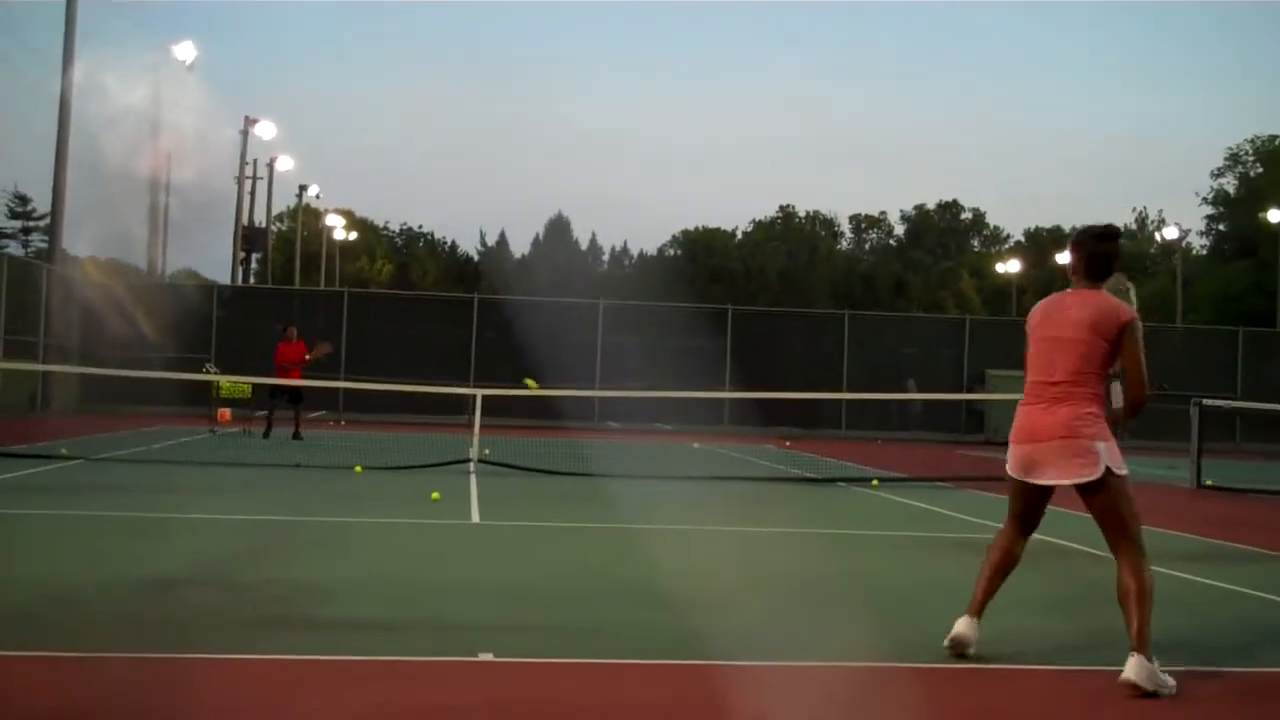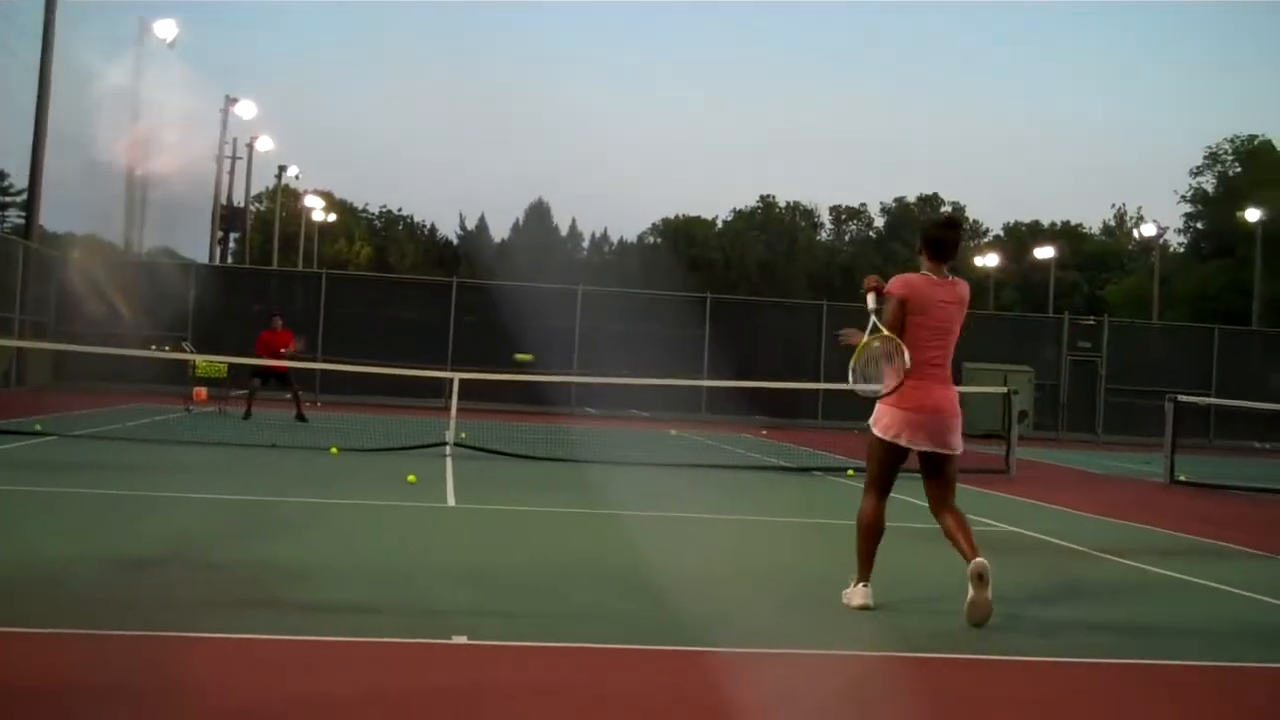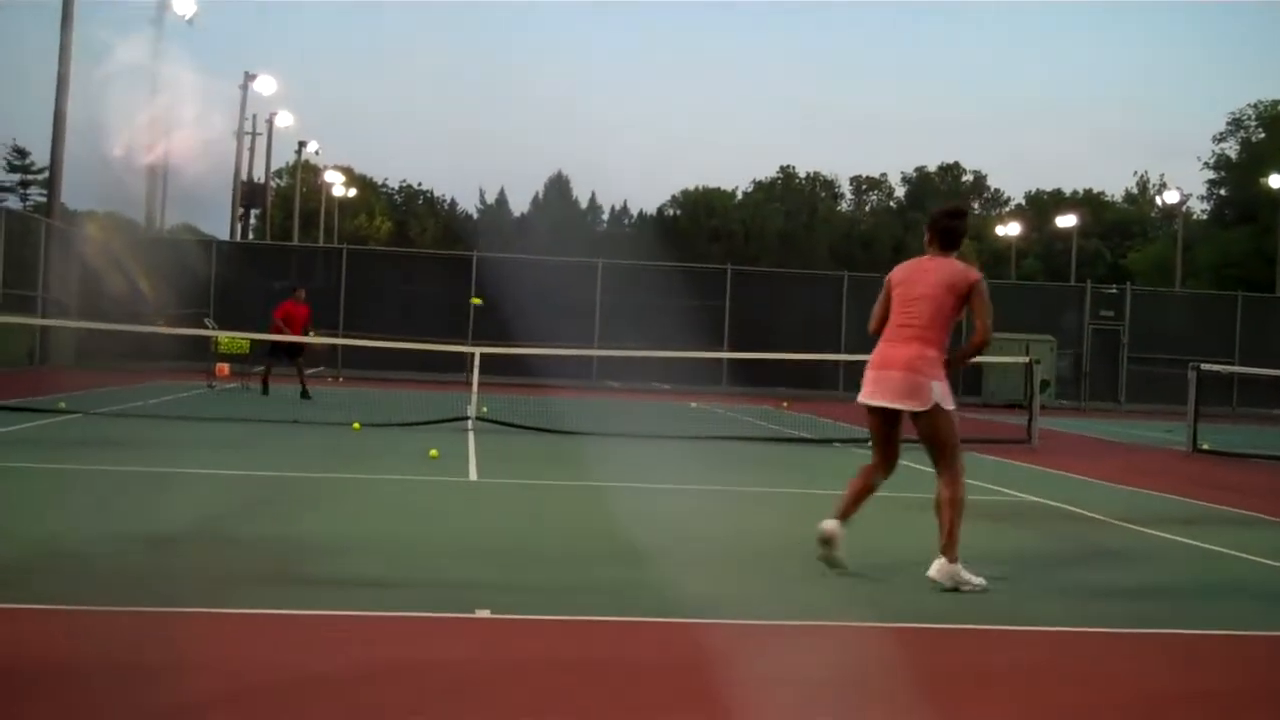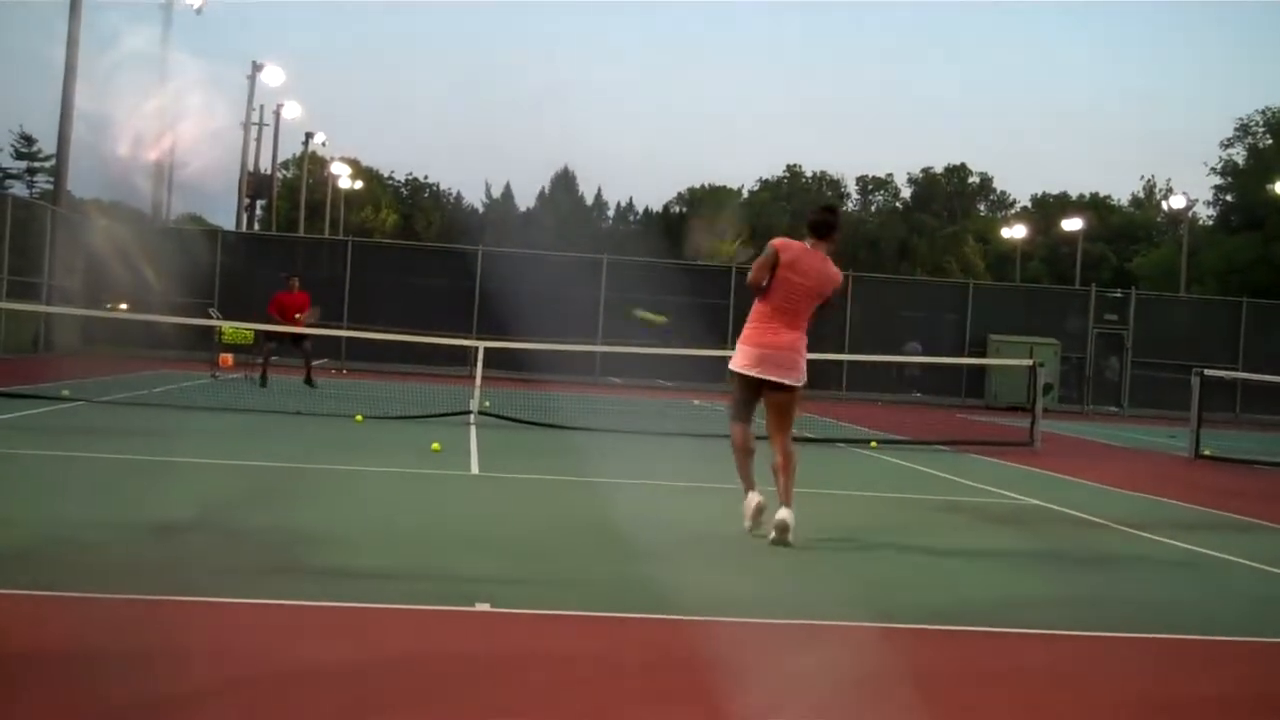
dt=1s
person 1, frame 1
left shoulder: (1039, 310)
right shoulder: (1121, 314)
right elbow: (1138, 391)
right wrist: (1122, 414)
left hip: (1029, 435)
right hip: (1083, 438)
left knee: (1015, 531)
right knee: (1130, 551)
left ankle: (969, 620)
right ankle: (1140, 657)
person 1, frame 2
left shoulder: (901, 285)
right shoulder: (962, 292)
left wrist: (863, 339)
left hip: (900, 405)
right hip: (942, 409)
left knee: (874, 493)
right knee: (945, 505)
left ankle: (862, 585)
right ankle: (975, 562)
person 1, frame 3
left shoulder: (899, 272)
right shoulder: (970, 276)
left elbow: (875, 326)
right elbow: (982, 336)
right wrist: (954, 361)
left hip: (881, 369)
right hip: (923, 374)
left knee: (882, 463)
right knee: (949, 469)
left ankle: (835, 523)
right ankle: (948, 561)
person 1, frame 4
left shoulder: (781, 246)
right shoulder: (834, 277)
left elbow: (754, 281)
left wrist: (767, 289)
left hip: (753, 346)
right hip: (787, 354)
left knee: (740, 421)
right knee: (780, 438)
left ankle: (751, 494)
right ankle: (785, 508)
